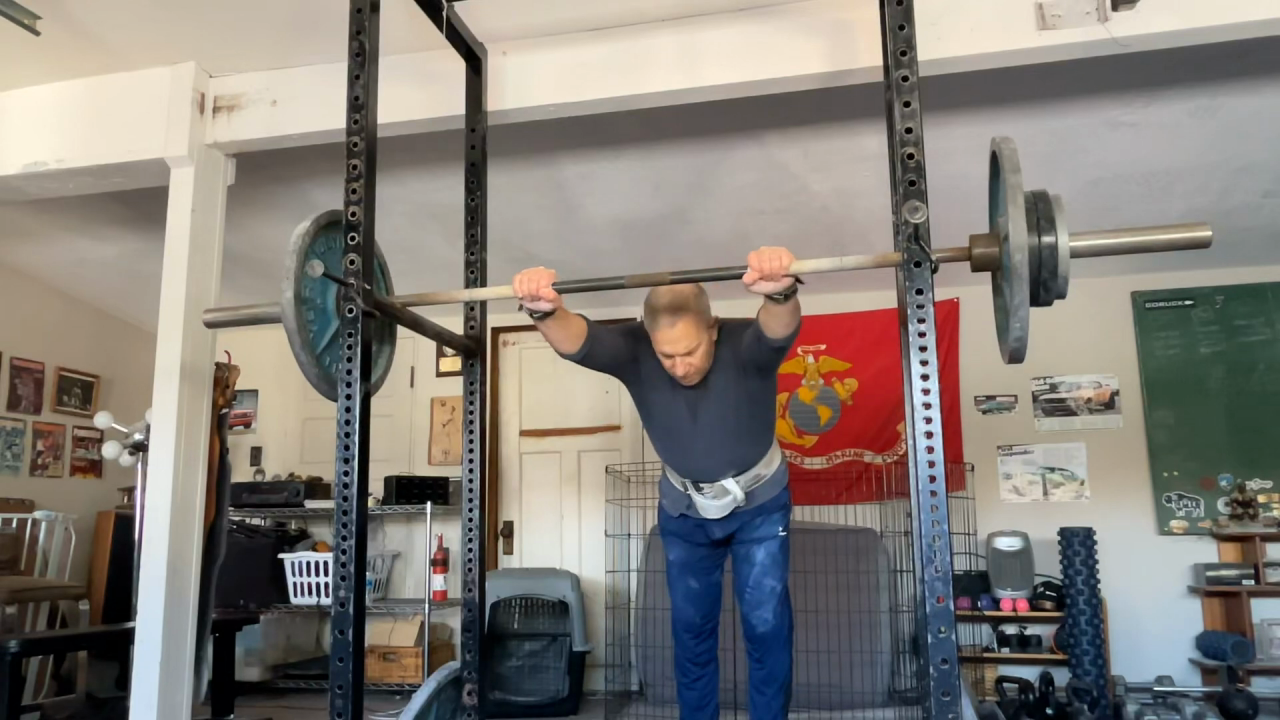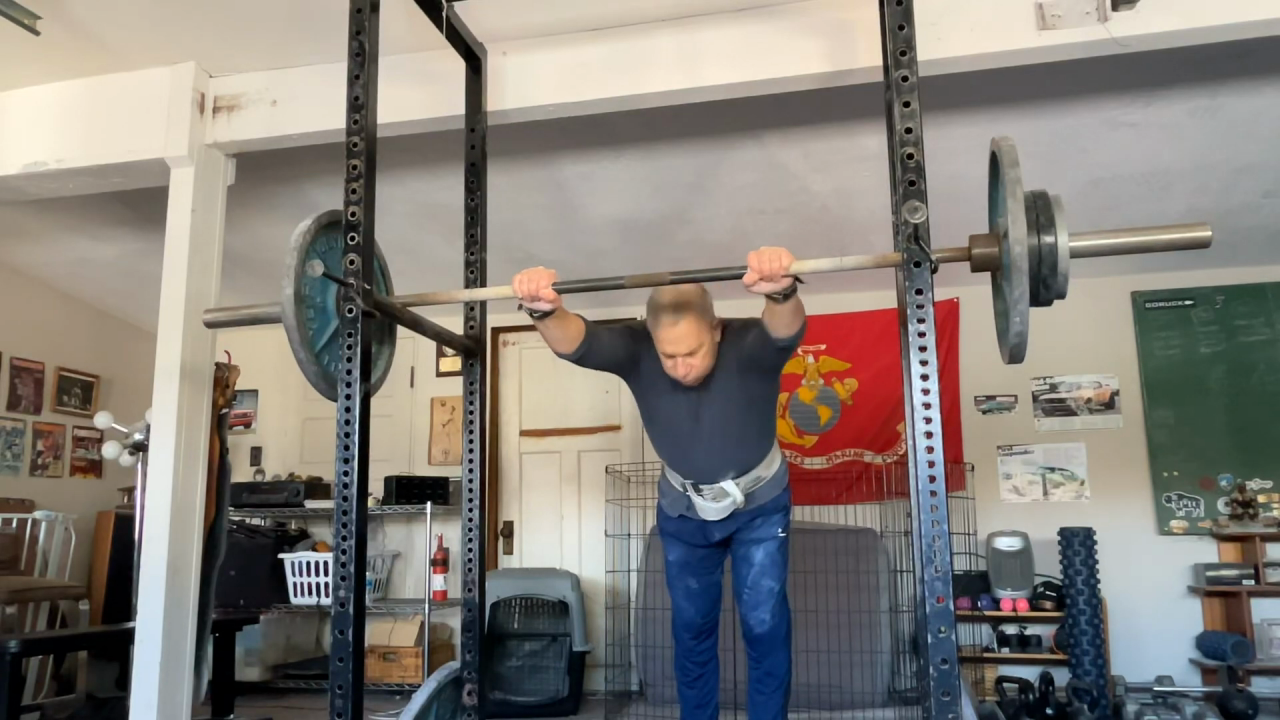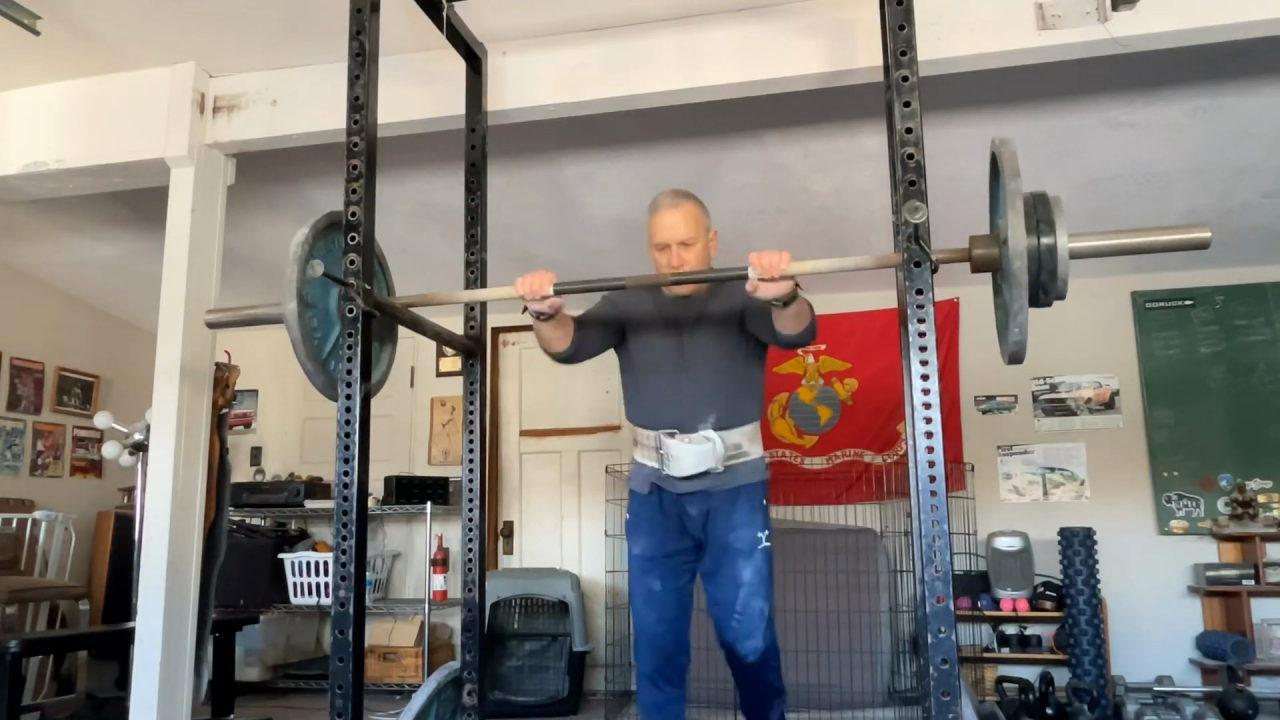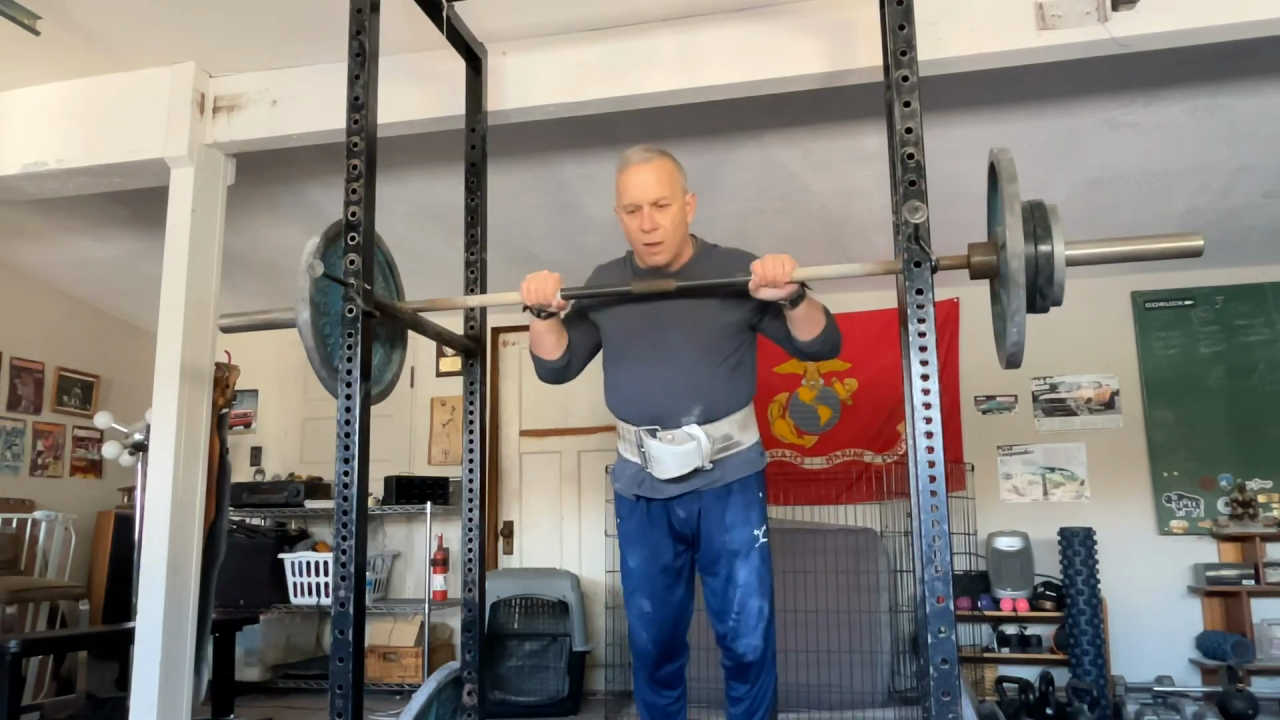
dt=0.7s
person 1, frame 1
left shoulder: (747, 344)
right shoulder: (635, 350)
left elbow: (781, 327)
right elbow: (576, 340)
left wrist: (780, 292)
right wrist: (544, 311)
left hip: (759, 502)
right hip: (684, 509)
left knee: (766, 621)
right knee: (691, 625)
person 1, frame 2
left shoulder: (751, 345)
right shoulder: (637, 348)
left elbow: (788, 329)
right elbow: (576, 340)
left wrist: (781, 291)
right wrist: (544, 309)
left hip: (758, 505)
right hip: (683, 510)
left knee: (763, 620)
right knee: (692, 625)
person 1, frame 3
left shoulder: (742, 300)
right shoulder: (628, 307)
left elbow: (797, 332)
right elbow: (569, 345)
left wrist: (783, 294)
right wrist: (545, 311)
left hip: (734, 488)
right hip: (654, 494)
left knee: (748, 636)
right knee: (657, 642)
person 1, frame 4
left shoulder: (736, 272)
right shoulder: (605, 283)
left elbow: (822, 345)
right elbow: (556, 367)
left wrist: (791, 296)
right wrist: (544, 312)
left hip: (728, 479)
right hip: (641, 485)
left knee: (746, 636)
right knee: (653, 639)
